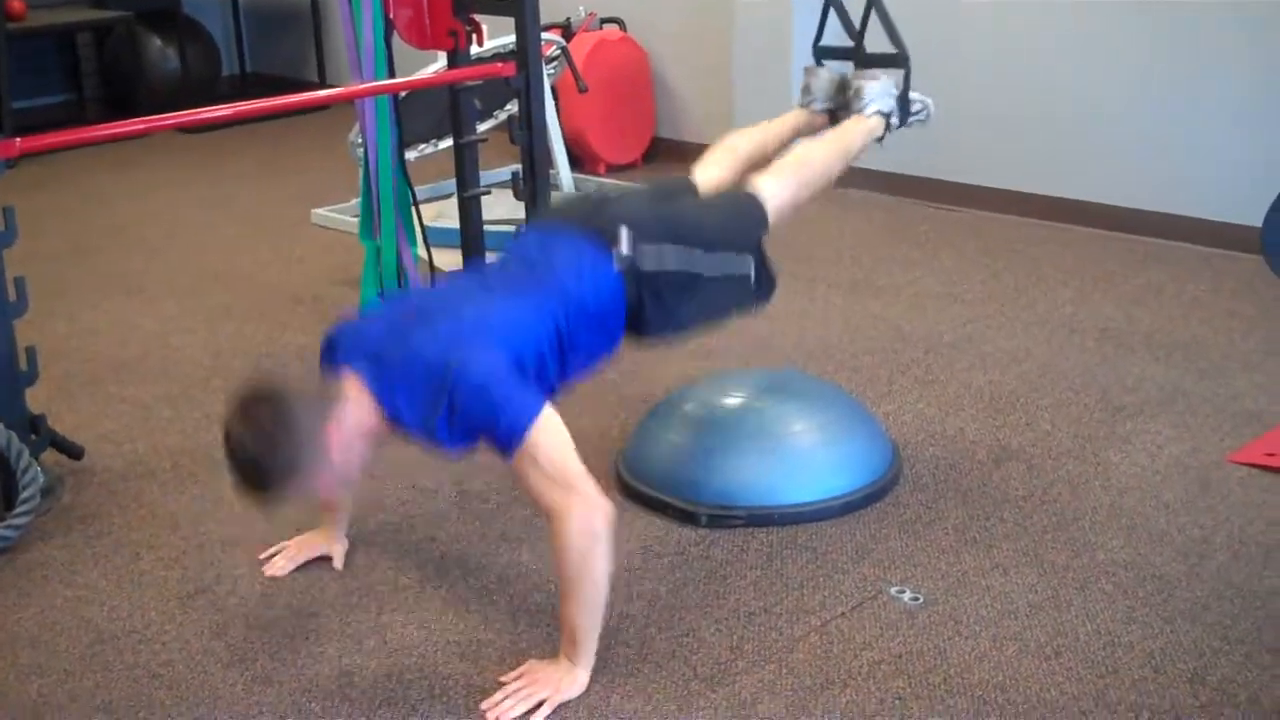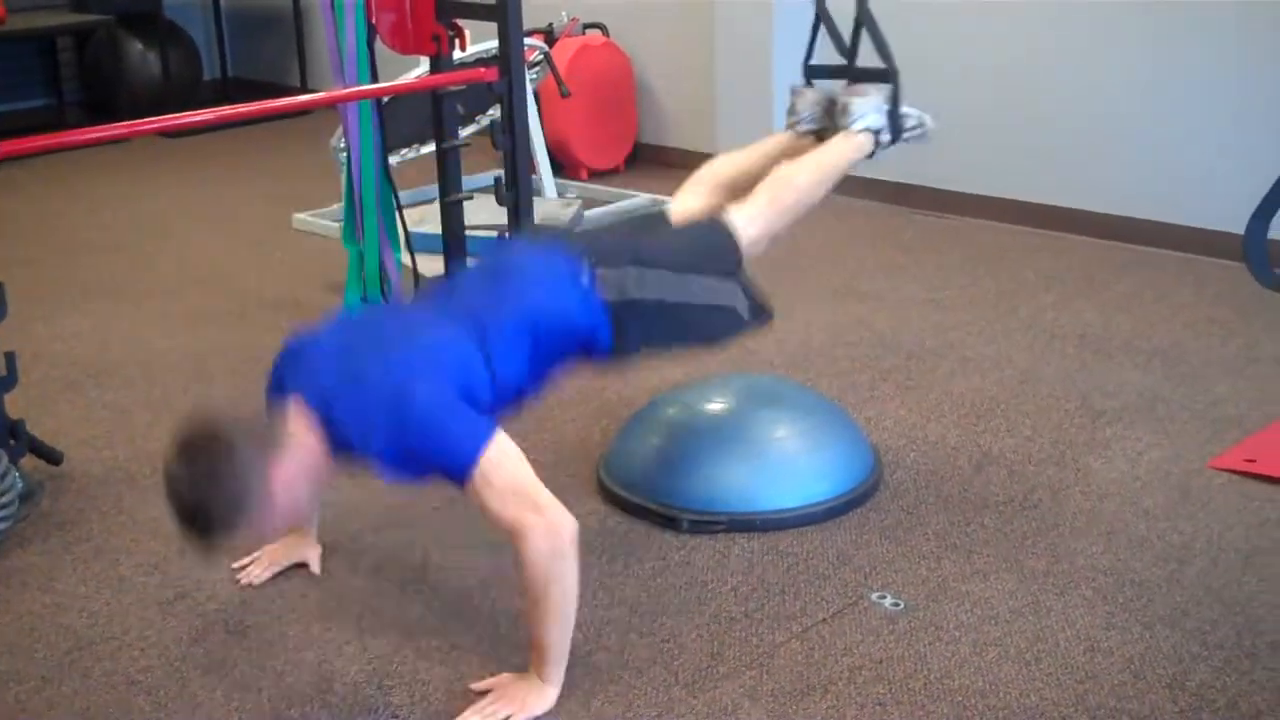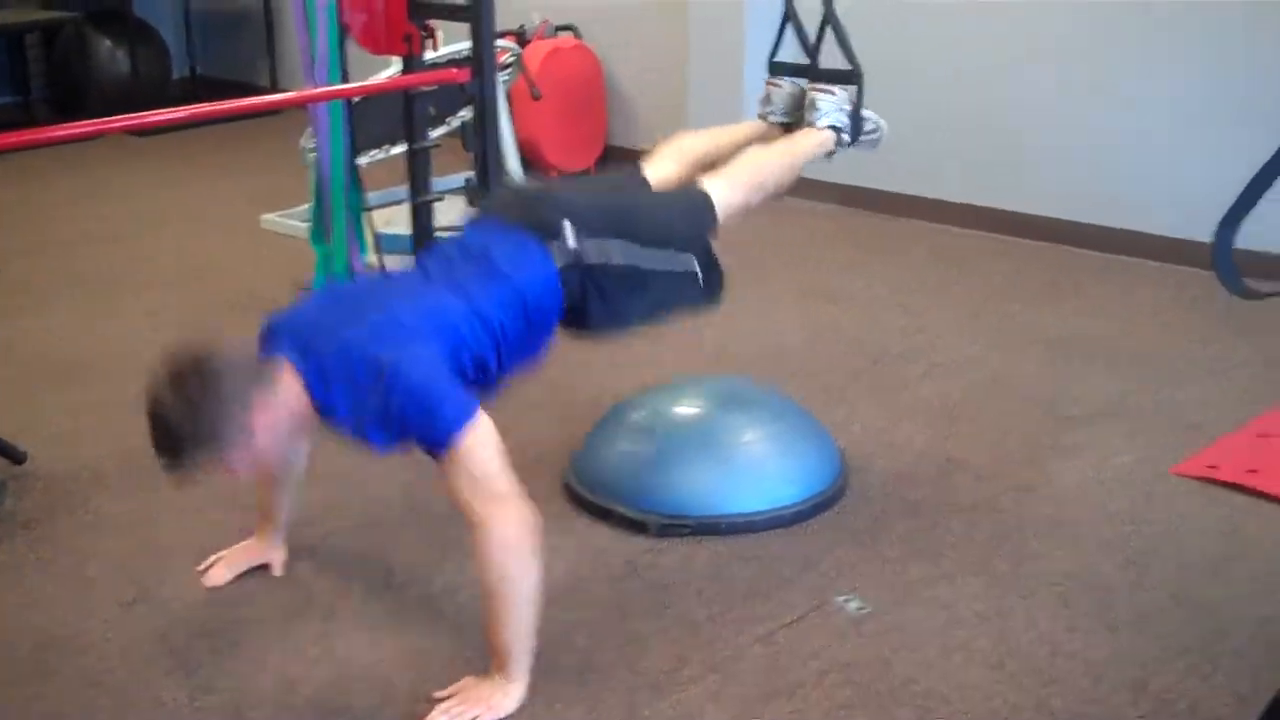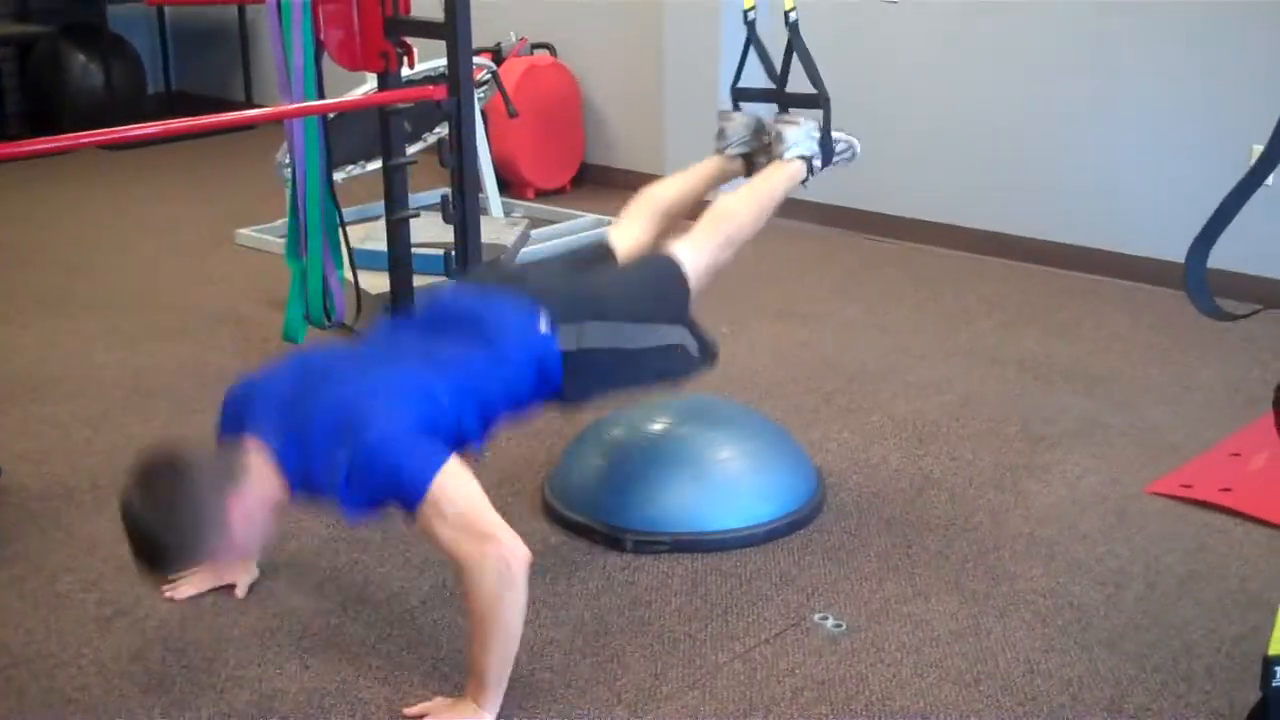
dt=0.5s
person 1, frame 1
left shoulder: (464, 383)
right shoulder: (346, 353)
left elbow: (586, 514)
right wrist: (333, 525)
left hip: (622, 272)
right hip: (563, 245)
left knee: (756, 208)
right knee: (703, 188)
left ankle: (871, 108)
right ankle: (817, 105)
person 1, frame 2
left shoulder: (405, 417)
right shoulder: (295, 374)
left elbow: (548, 528)
right wrist: (297, 531)
left hip: (588, 298)
right hip: (524, 272)
left knee: (736, 235)
right knee: (681, 217)
left ankle: (862, 128)
right ankle: (805, 123)
person 1, frame 3
left shoulder: (395, 380)
right shoulder: (280, 347)
left elbow: (508, 520)
right elbow: (283, 429)
right wrist: (270, 531)
left hip: (562, 267)
right hip: (507, 234)
left knee: (706, 210)
right knee: (655, 182)
left ankle: (826, 123)
right ankle: (775, 115)
person 1, frame 4
left shoulder: (361, 453)
right shoulder: (248, 406)
left elbow: (499, 554)
right wrist: (244, 556)
left hip: (545, 343)
right hip: (473, 308)
left knee: (685, 263)
right knee: (622, 246)
left ankle: (794, 153)
right ankle: (736, 149)
